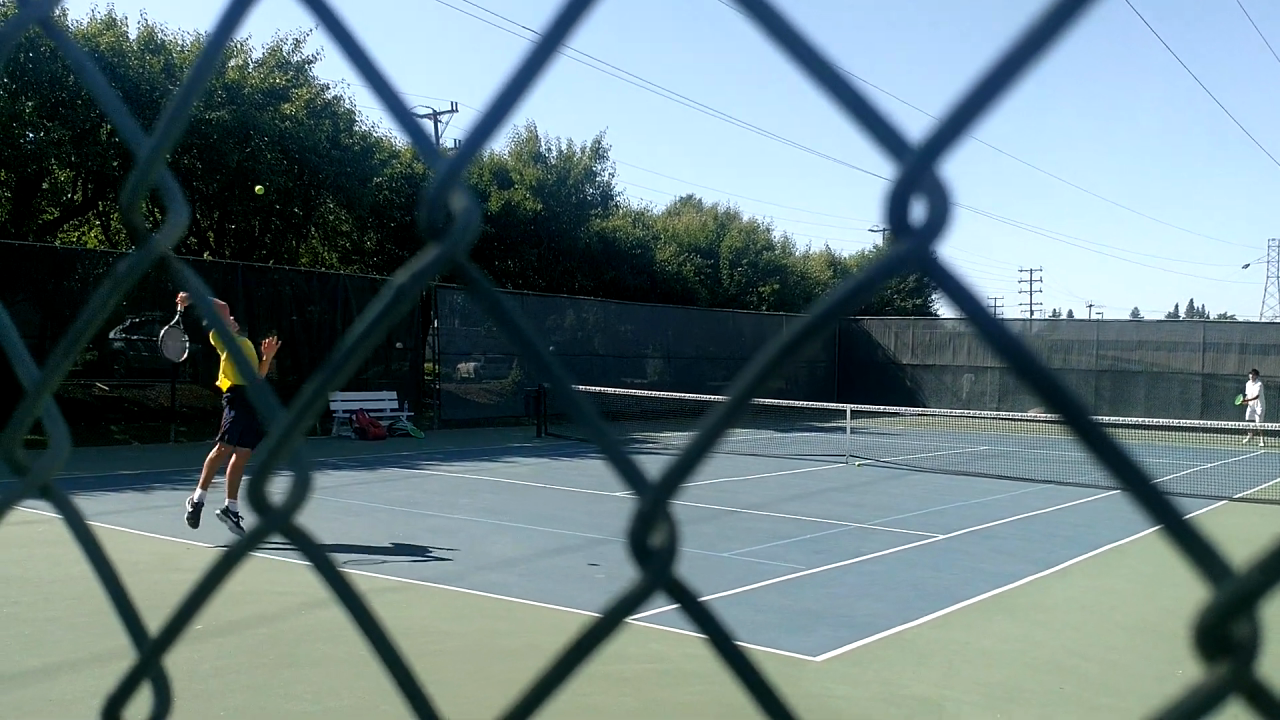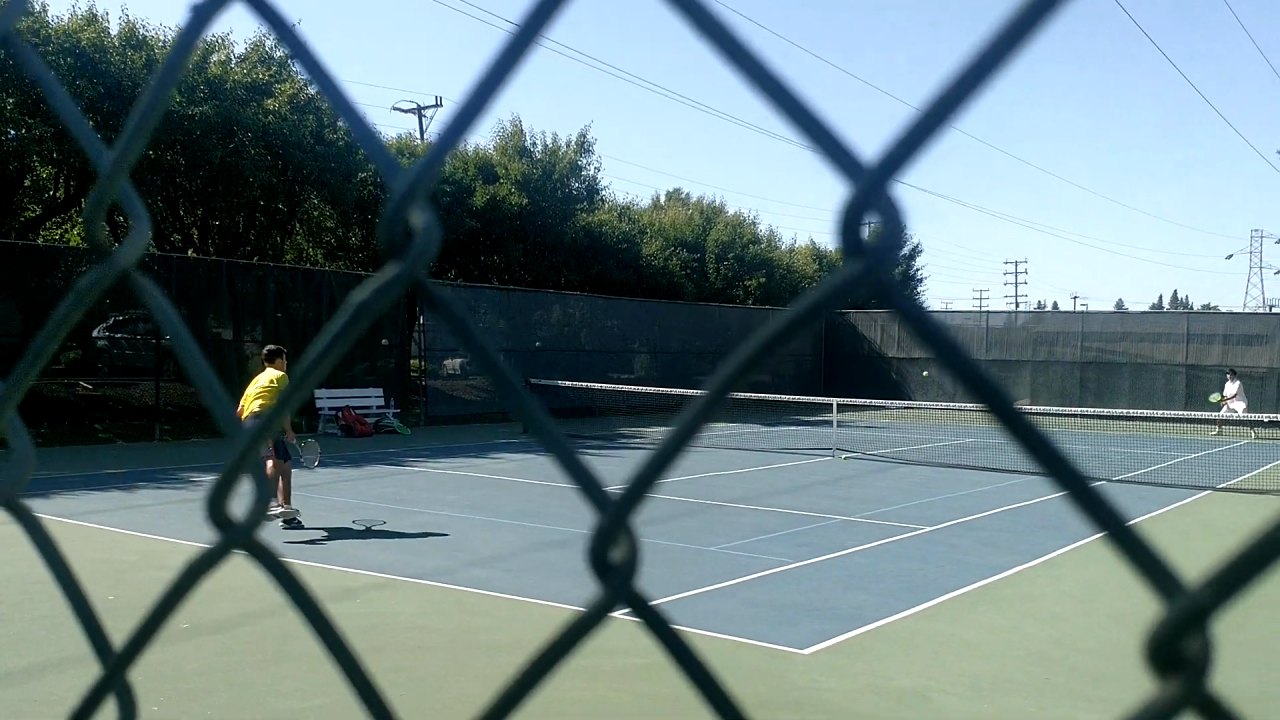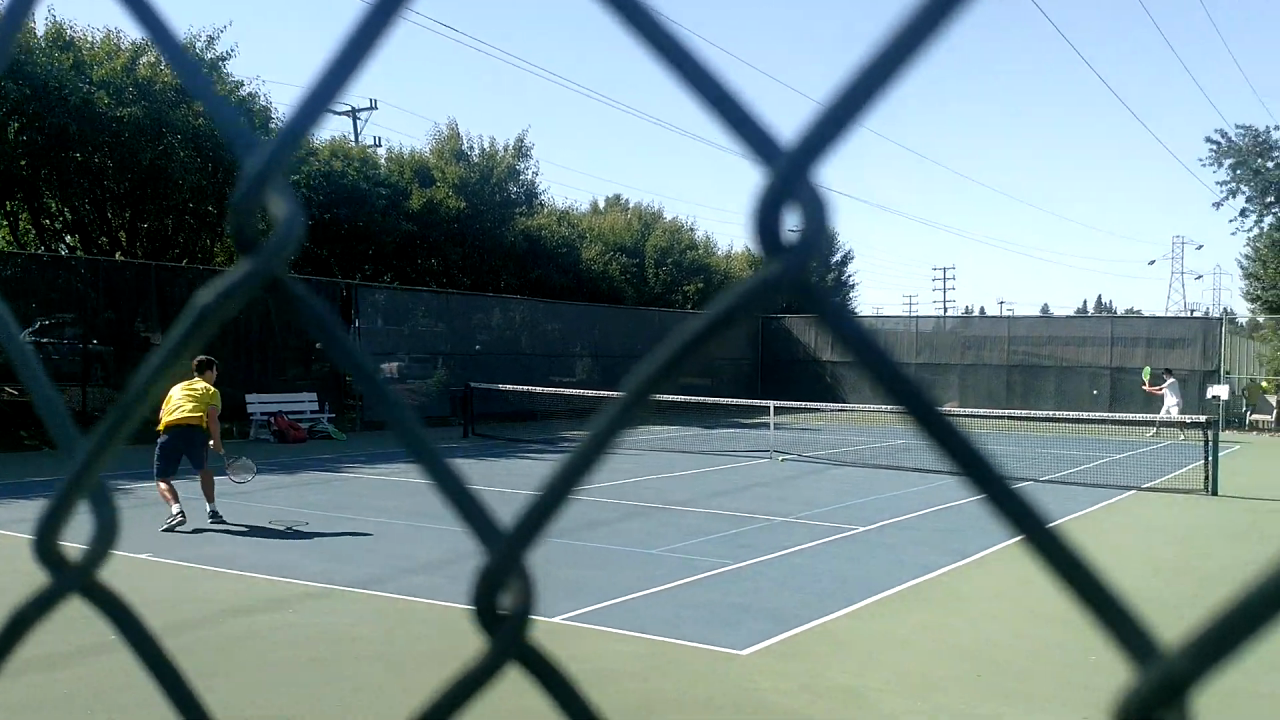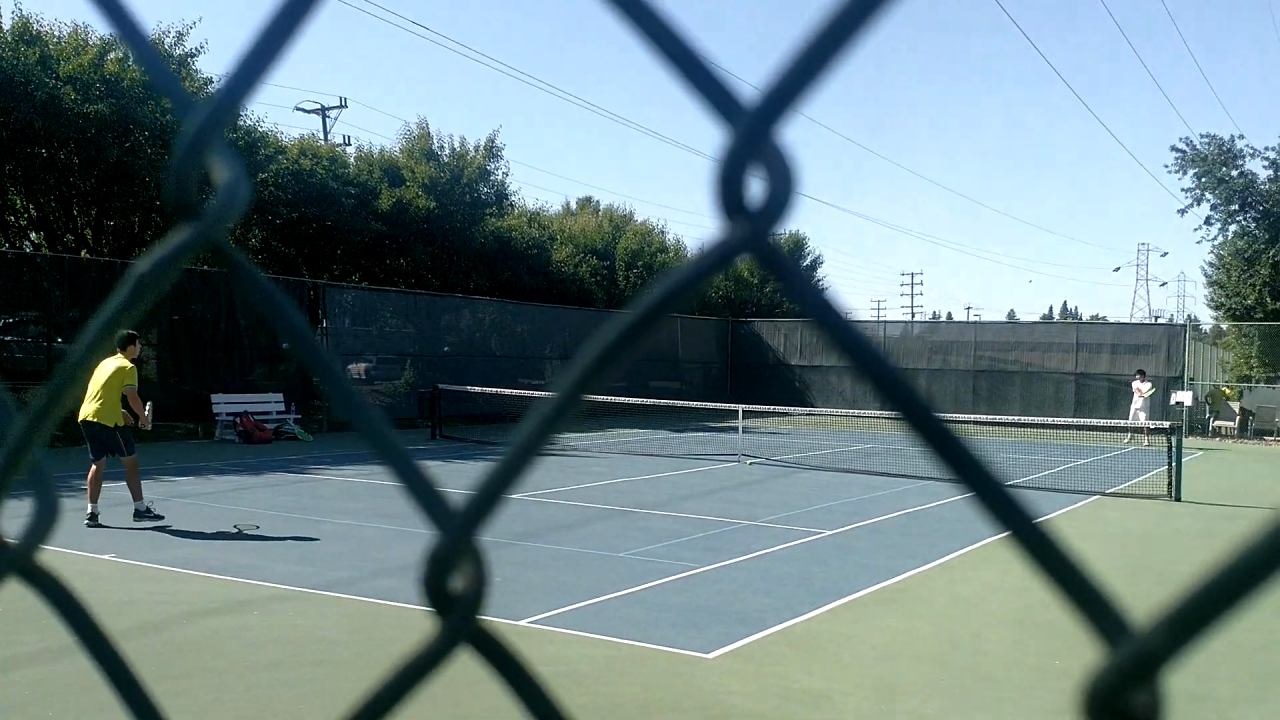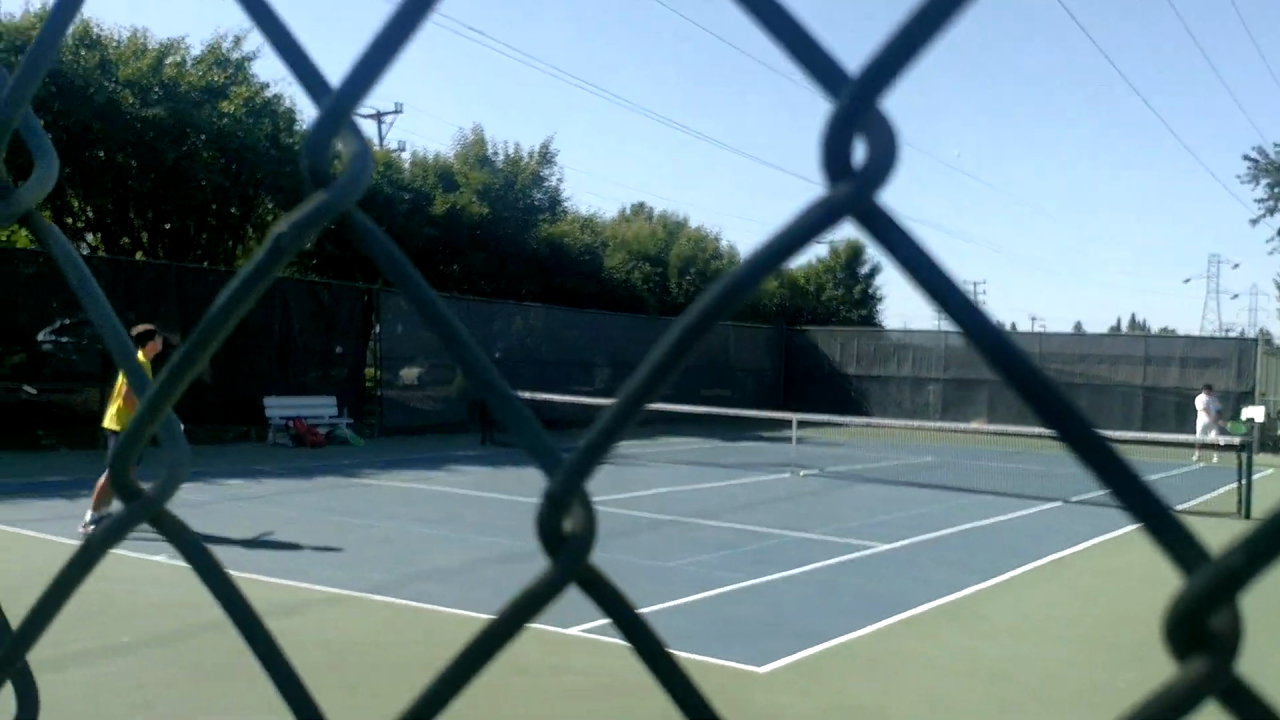
dt=0.4s
person 1, frame 1
left shoulder: (244, 343)
right shoulder: (222, 337)
left elbow: (259, 374)
right elbow: (223, 308)
left wrist: (268, 357)
right wrist: (192, 299)
left hip: (253, 398)
right hip: (238, 395)
left knee: (242, 454)
right knee: (225, 448)
left ankle: (230, 508)
right ankle: (198, 498)
person 1, frame 2
left shoulder: (258, 379)
right shoulder: (280, 376)
left elbow: (239, 412)
right wrist: (289, 430)
left hip: (250, 422)
right hip: (260, 421)
left knee: (285, 467)
right knee: (275, 462)
left ankle: (286, 513)
right ankle: (272, 504)
person 1, frame 3
left shoulder: (176, 387)
right shoulder: (211, 391)
left elbow: (161, 415)
right elbow: (213, 419)
right wrist: (217, 443)
left hip: (169, 431)
right hip: (194, 431)
left knee: (162, 481)
right knee: (204, 470)
left ankle: (176, 511)
right ankle: (213, 511)
person 1, frame 4
left shoulder: (105, 363)
right shoulder: (128, 367)
right elbow: (133, 398)
right wrist: (144, 418)
left hip: (87, 419)
right hip: (108, 421)
left knee: (98, 464)
right knee: (131, 462)
left ankle: (92, 512)
right ankle: (140, 509)
person 1, frame 5
left shoulder: (136, 362)
right shoulder: (141, 364)
right elbow: (128, 395)
left hip: (116, 423)
right hip: (122, 425)
left ankle: (99, 514)
right ankle: (92, 518)
